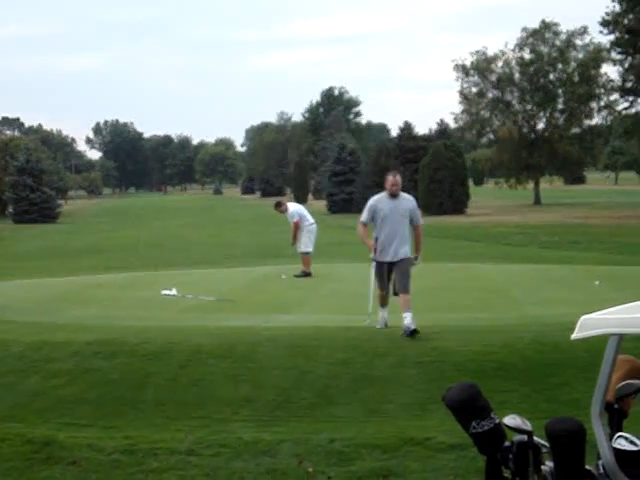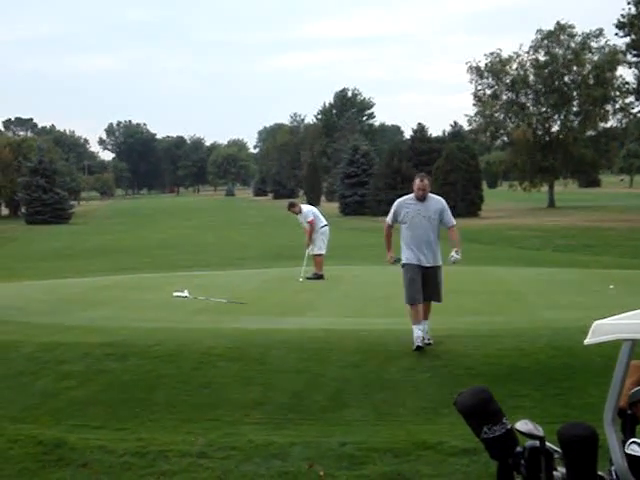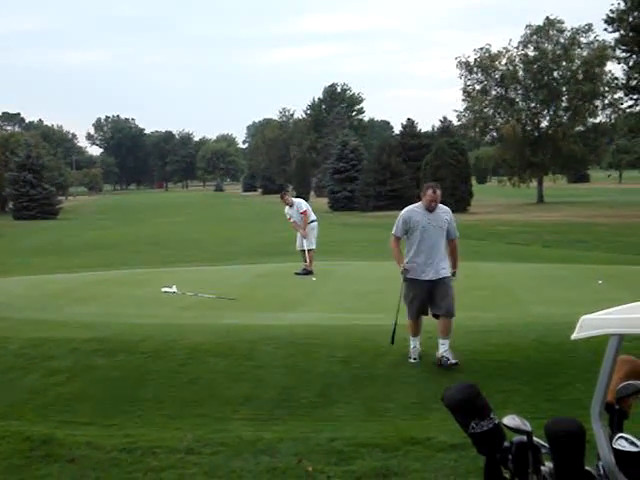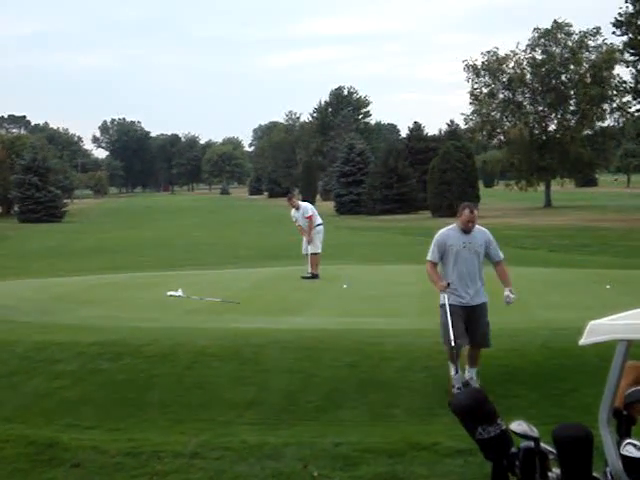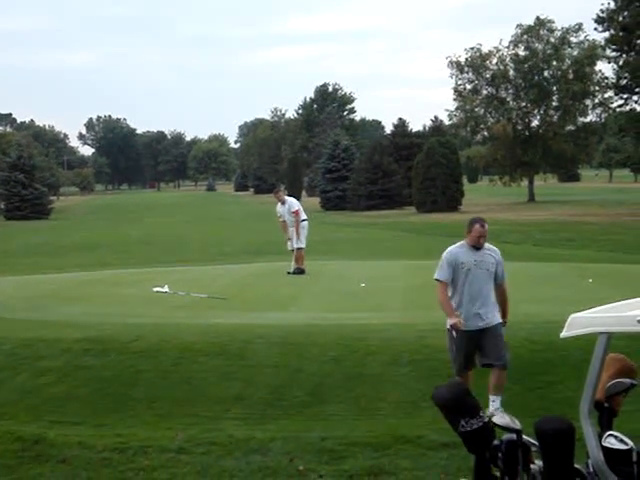
dt=0.5s
person 1, frame 1
left shoulder: (410, 201)
right shoulder: (375, 201)
left elbow: (417, 228)
right elbow: (362, 224)
left wrist: (417, 253)
right wrist: (368, 242)
left hip: (403, 254)
right hip: (381, 254)
left knee: (403, 288)
right knee: (383, 289)
left ankle: (408, 324)
right ankle: (383, 315)
person 1, frame 2
left shoulder: (439, 203)
right shoulder: (401, 204)
left elbow: (451, 226)
right elbow: (388, 225)
left wrist: (456, 249)
right wrist: (389, 251)
left hip: (433, 260)
right hip: (411, 260)
left knee: (428, 298)
right knee: (414, 298)
left ankle: (424, 328)
right ankle: (418, 335)
person 1, frame 3
left shoulder: (446, 213)
right shoulder: (408, 213)
left elbow: (452, 241)
right elbow: (395, 239)
left wrist: (454, 267)
right wrist: (400, 262)
left hip: (441, 272)
right hip: (415, 273)
left knee: (446, 311)
right knee: (415, 313)
left ankle: (443, 352)
right ankle: (414, 346)
person 1, frame 4
left shoulder: (484, 235)
right shoulder: (443, 236)
left elbow: (498, 262)
right elbow: (431, 265)
left wrist: (507, 287)
right wrist: (438, 282)
left hip: (478, 299)
right hip: (453, 300)
left knee: (477, 342)
right knee: (454, 343)
left ankle: (471, 374)
right ankle: (456, 376)
person 1, frame 5
left shoulder: (494, 253)
right shoulder: (452, 254)
left elbow: (500, 287)
right elbow: (441, 287)
left wrist: (504, 318)
right wrist: (451, 316)
left hip: (490, 321)
right hip: (461, 323)
left knee: (500, 363)
right knee: (463, 368)
left ankle: (495, 406)
